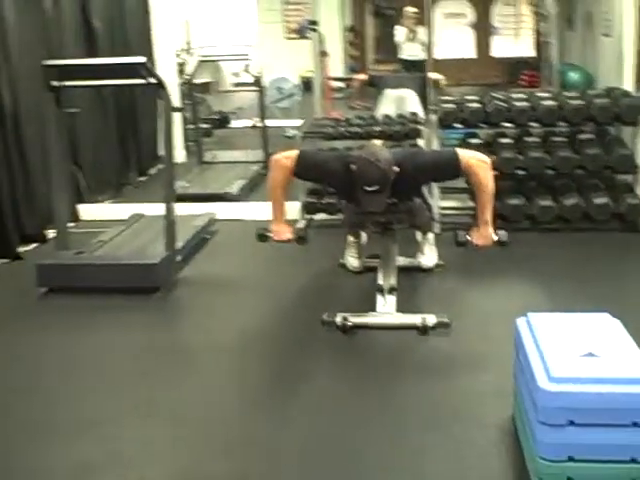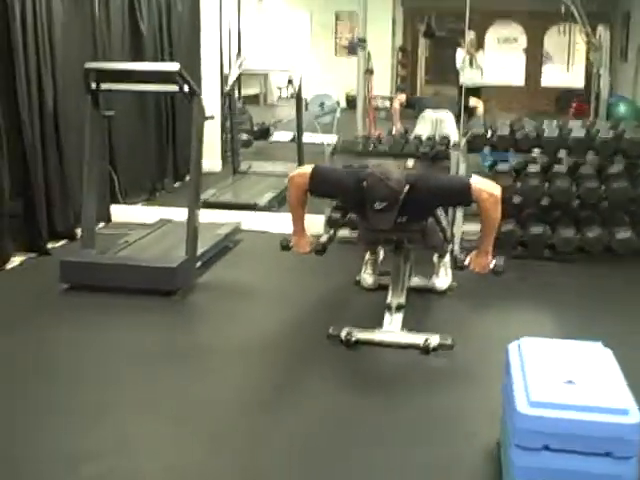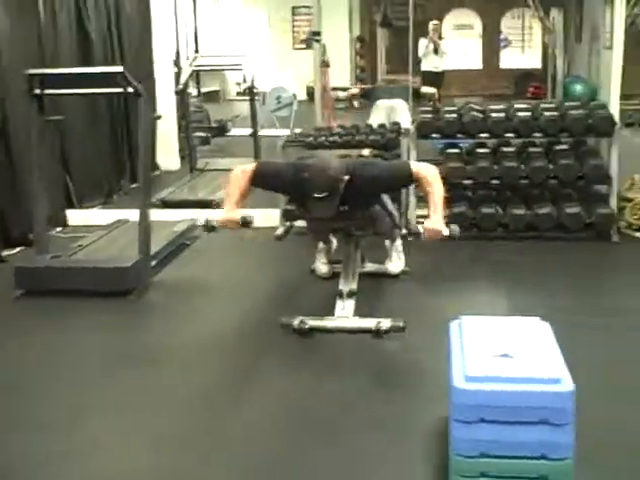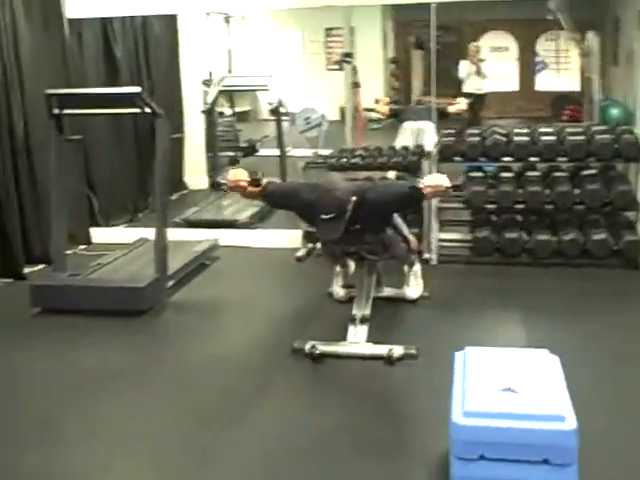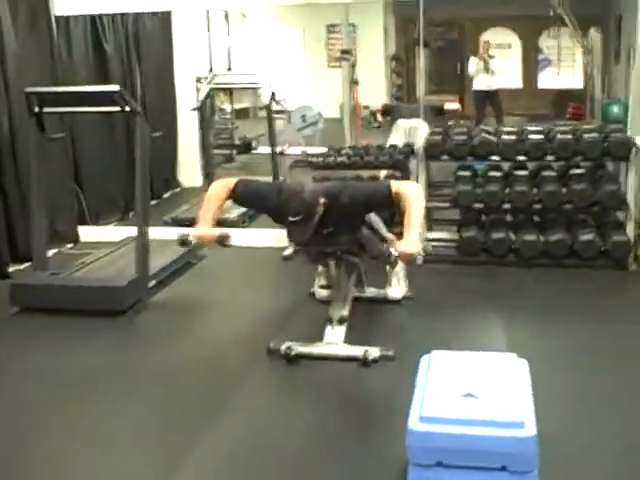
dt=0.5s
person 1, frame 1
left shoulder: (413, 164)
right shoulder: (339, 167)
left elbow: (479, 161)
right elbow: (281, 161)
left wrist: (484, 225)
right wrist: (279, 220)
left ankle: (426, 237)
right ankle: (355, 239)
person 1, frame 2
left shoulder: (427, 186)
right shoulder: (353, 183)
left elbow: (490, 192)
right elbow: (297, 178)
left wrist: (484, 251)
right wrist: (299, 234)
left hip: (420, 219)
person 1, frame 3
left shoulder: (367, 174)
right shoulder: (295, 175)
left elbow: (426, 170)
right elbow: (243, 171)
left wrist: (436, 217)
right wrist: (230, 208)
left hip: (365, 208)
left ankle: (394, 243)
right ankle: (326, 245)
person 1, frame 4
left shoulder: (378, 197)
right shoulder: (306, 197)
left elbow: (434, 185)
right elbow: (258, 187)
left wrist: (439, 182)
right wrist: (240, 180)
left hip: (380, 231)
left ankle: (412, 265)
right ankle: (343, 267)
person 1, frame 5
left shoulder: (347, 198)
right shoulder: (279, 198)
left elbow: (410, 190)
right elbow: (224, 185)
left wrist: (411, 240)
right wrist: (205, 225)
left hip: (358, 228)
